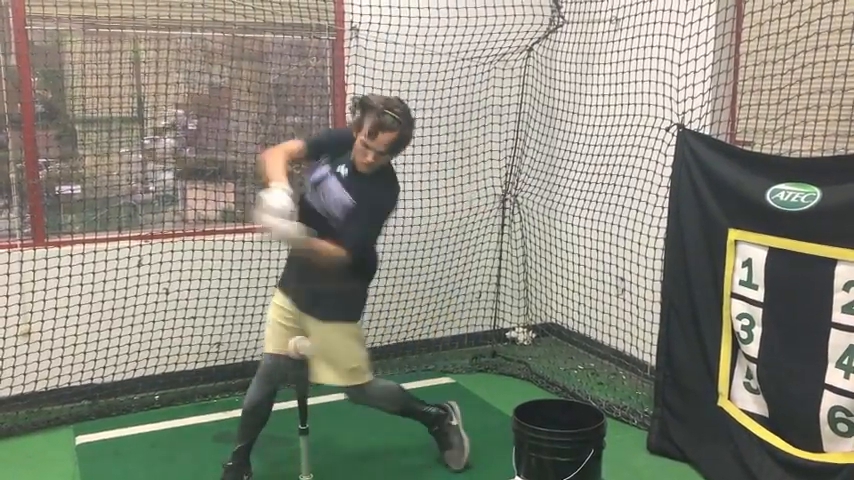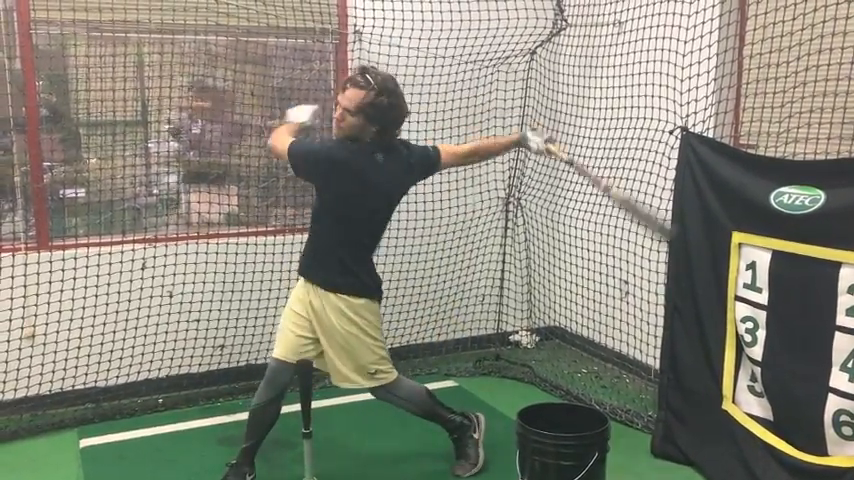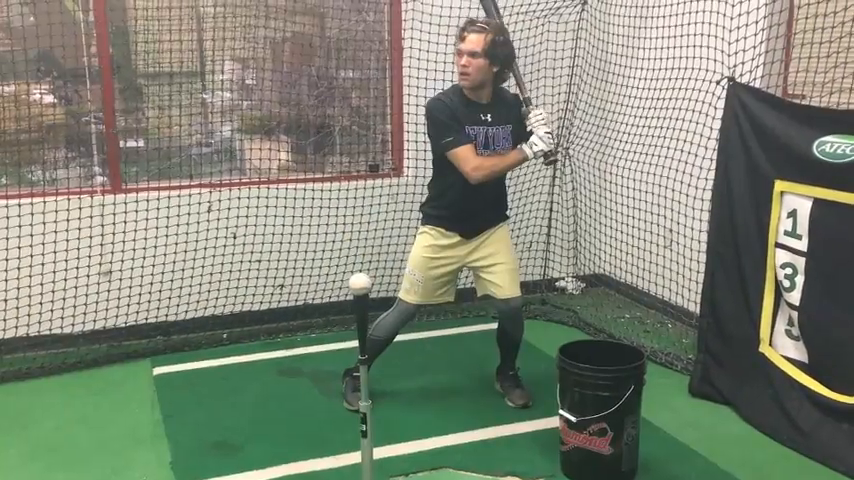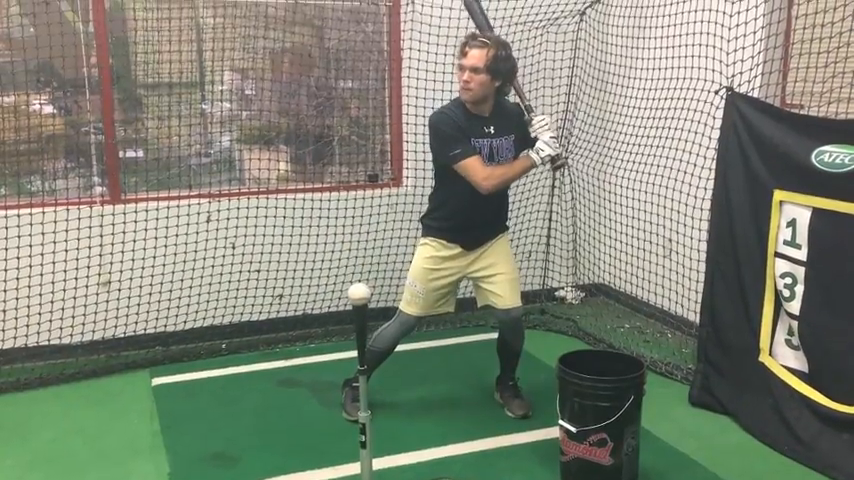
dt=0.5s
person 1, frame 1
left shoulder: (384, 190)
right shoulder: (337, 142)
left elbow: (337, 257)
right elbow: (276, 154)
left wrist: (297, 236)
right wrist: (278, 191)
left hip: (338, 299)
right hip: (295, 286)
left knee: (359, 388)
right knee: (270, 372)
left ankle: (440, 419)
person 1, frame 2
left shoulder: (336, 158)
right shoulder: (403, 157)
left elbow: (278, 143)
right elbow: (464, 152)
left wrist: (295, 118)
right wrist: (520, 139)
left hip: (347, 296)
right hip: (312, 285)
left knee: (382, 382)
right knee: (278, 375)
left ankle: (463, 426)
person 1, frame 3
left shoulder: (511, 105)
right shoulder: (442, 107)
left elbow: (526, 154)
right elbow: (474, 170)
left wrist: (540, 136)
right wrist: (528, 150)
left hip: (491, 228)
right hip: (442, 230)
left knee: (511, 305)
right knee: (405, 309)
left ankle: (507, 374)
right ankle: (356, 374)
person 1, frame 4
left shoulder: (512, 115)
right shoulder: (445, 121)
left elbow: (545, 155)
right elbow: (485, 180)
left wrist: (544, 139)
right wrist: (535, 156)
left hip: (491, 239)
right hip: (443, 241)
left knee: (511, 315)
right knee: (405, 320)
left ankle: (506, 384)
right ankle: (355, 384)
